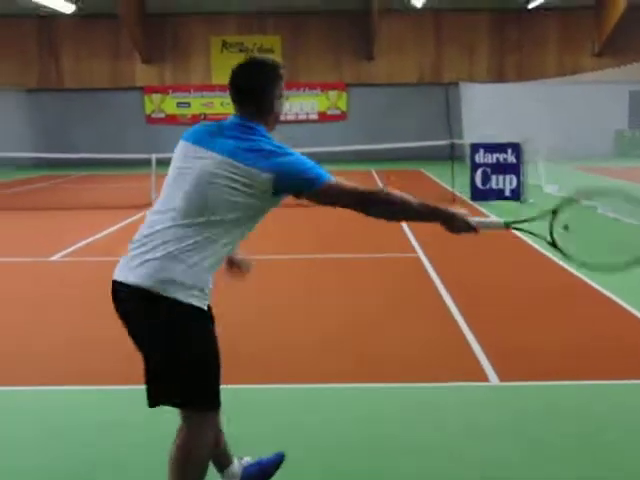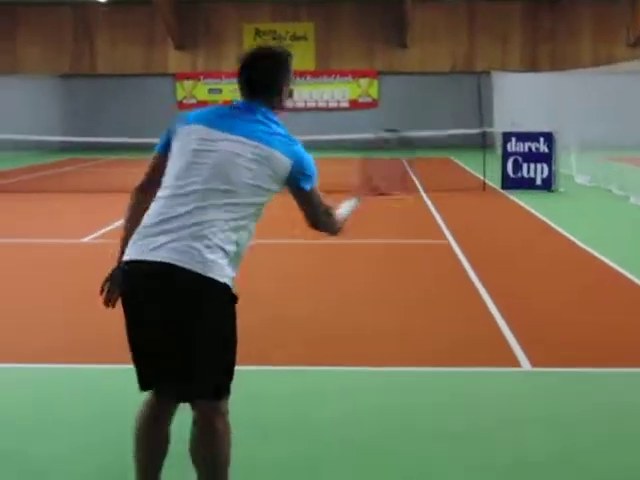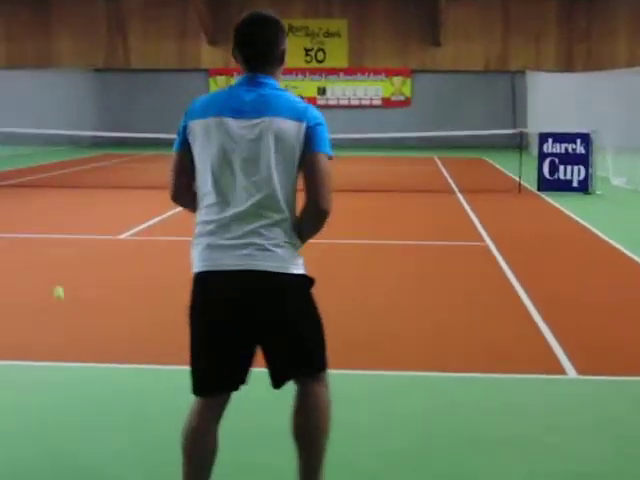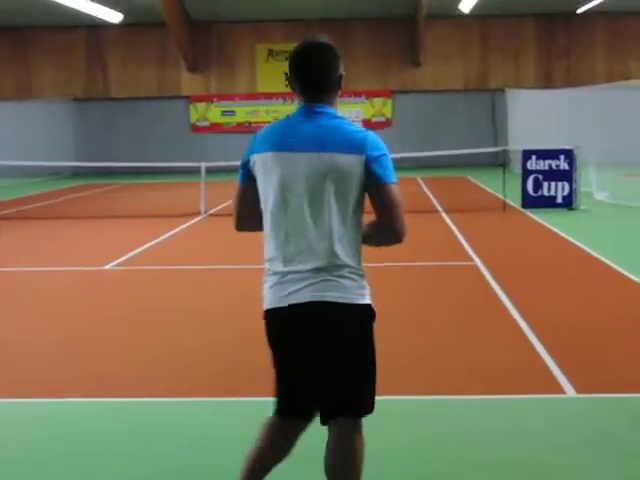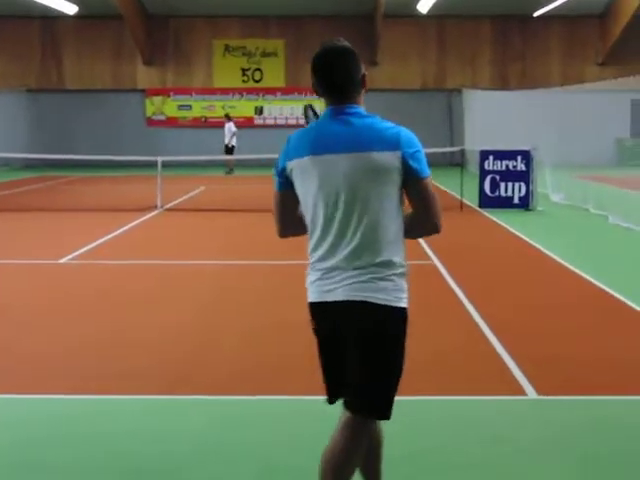
dt=0.4s
person 1, frame 1
left shoulder: (195, 135)
right shoulder: (278, 161)
right elbow: (365, 198)
right wrist: (439, 214)
left hip: (131, 279)
right hip: (172, 292)
left knee: (199, 400)
right knee: (198, 414)
person 1, frame 2
left shoulder: (192, 120)
right shoulder: (288, 150)
left elbow: (142, 195)
right elbow: (320, 219)
left wrist: (123, 262)
right wrist: (335, 222)
left hip: (144, 265)
right hip: (202, 276)
left knee: (163, 395)
right knee: (210, 404)
person 1, frame 3
left shoulder: (200, 111)
right shoulder: (303, 116)
left elbow: (180, 192)
right elbow: (320, 206)
left hip: (212, 269)
right hip: (276, 270)
left knee: (210, 399)
right knee: (311, 380)
person 1, frame 4
left shoulder: (262, 142)
right shoulder: (363, 143)
left elbow: (243, 220)
right elbow: (394, 229)
left hip: (280, 300)
right hip: (340, 298)
left knee: (292, 413)
right knee: (345, 422)
person 1, frame 5
left shoulder: (295, 147)
right shoulder: (397, 140)
left elbow: (286, 227)
right elbow: (431, 221)
left hip: (324, 295)
right hip: (379, 297)
left knee: (356, 404)
right knee: (362, 418)
